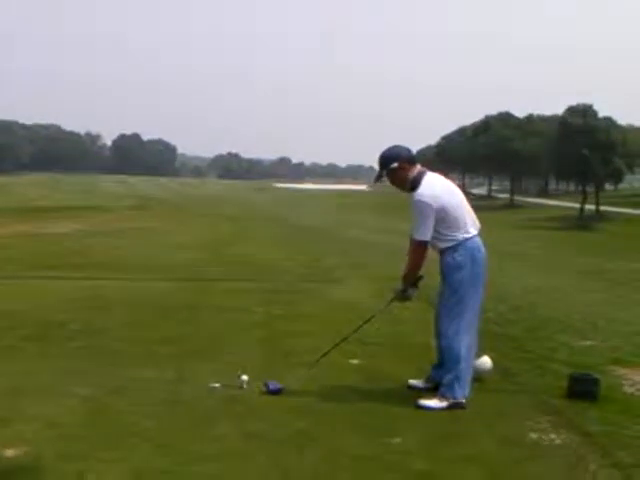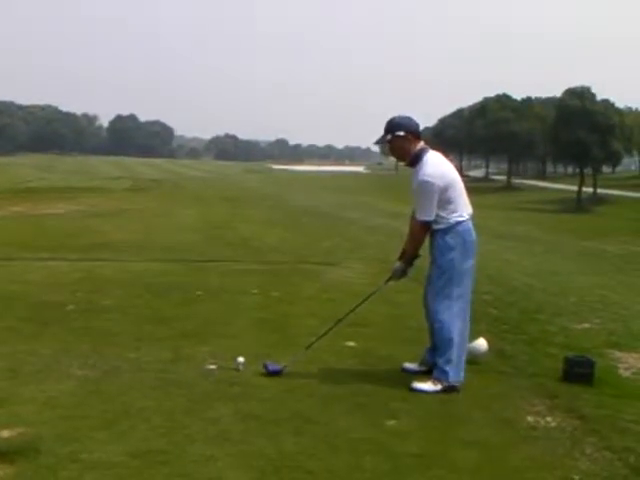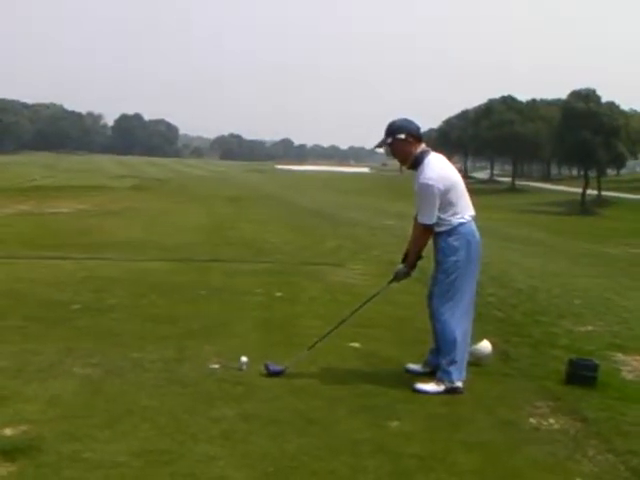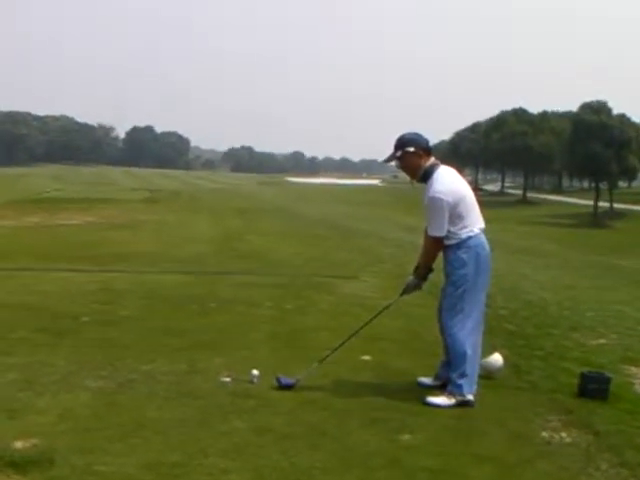
dt=1s
person 1, frame 1
left shoulder: (423, 196)
right shoulder: (430, 181)
left elbow: (420, 246)
right elbow: (419, 240)
left wrist: (406, 283)
right wrist: (409, 274)
left hip: (462, 256)
right hip: (460, 253)
left knee: (454, 323)
right knee: (446, 319)
left ankle: (453, 393)
right ankle: (440, 376)
person 1, frame 2
left shoulder: (427, 174)
right shoulder: (429, 160)
left elbow: (423, 225)
right elbow: (418, 217)
left wrist: (405, 262)
right wrist: (405, 252)
left hip: (452, 237)
right hip: (449, 235)
left knee: (445, 304)
right knee: (435, 301)
left ankle: (447, 375)
right ankle: (434, 359)
person 1, frame 3
left shoulder: (428, 177)
right shoulder: (432, 161)
left elbow: (425, 227)
right elbow: (422, 219)
left wrist: (408, 264)
right wrist: (408, 254)
left hip: (456, 240)
right hip: (454, 237)
left knee: (448, 306)
right knee: (438, 302)
left ankle: (451, 377)
right ankle: (437, 360)
person 1, frame 4
left shoulder: (438, 191)
right shoulder: (443, 173)
left elbow: (435, 240)
right elbow: (432, 233)
left wrist: (419, 275)
right wrist: (420, 268)
left hip: (466, 253)
right hip: (464, 250)
left knee: (459, 319)
right knee: (449, 315)
left ankle: (462, 390)
right ankle: (448, 373)
